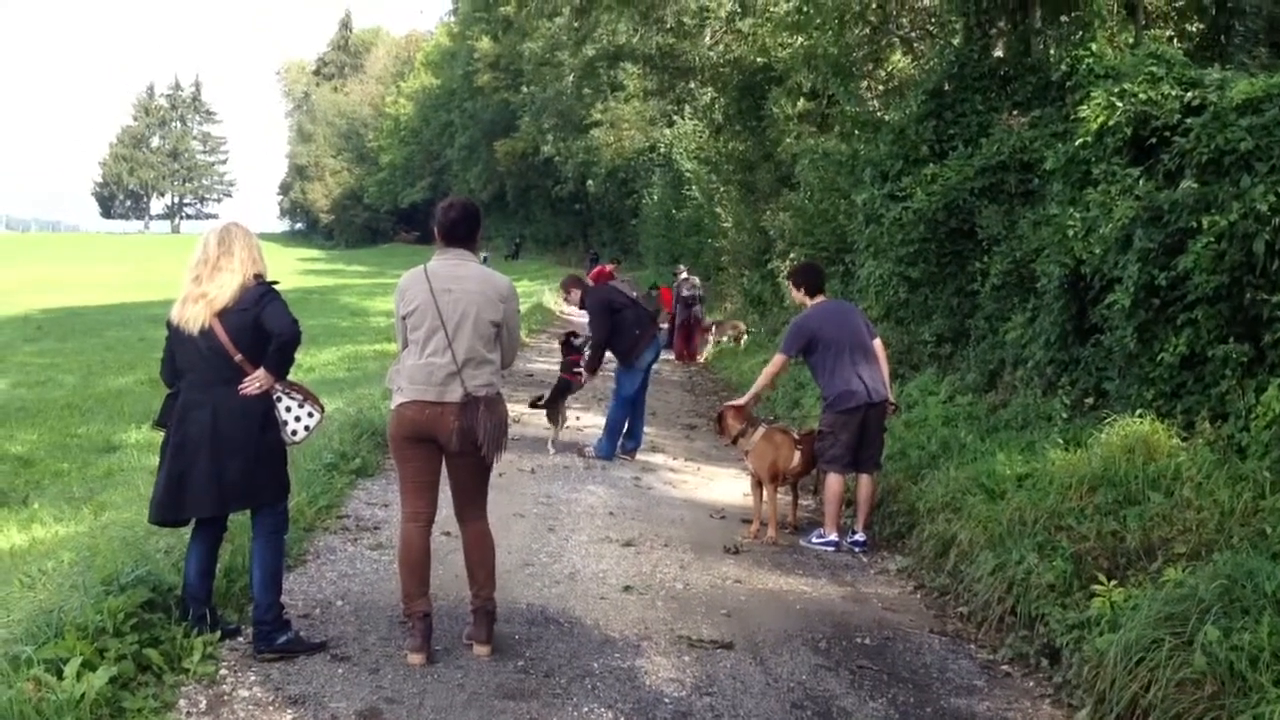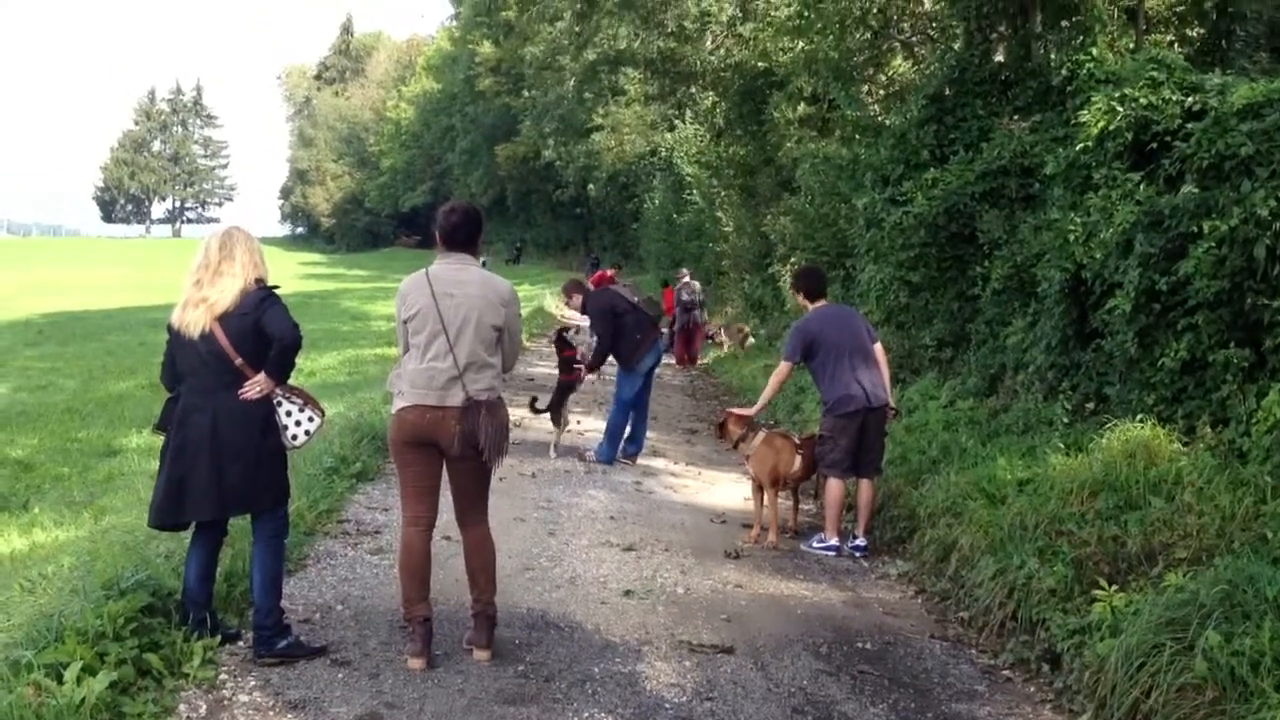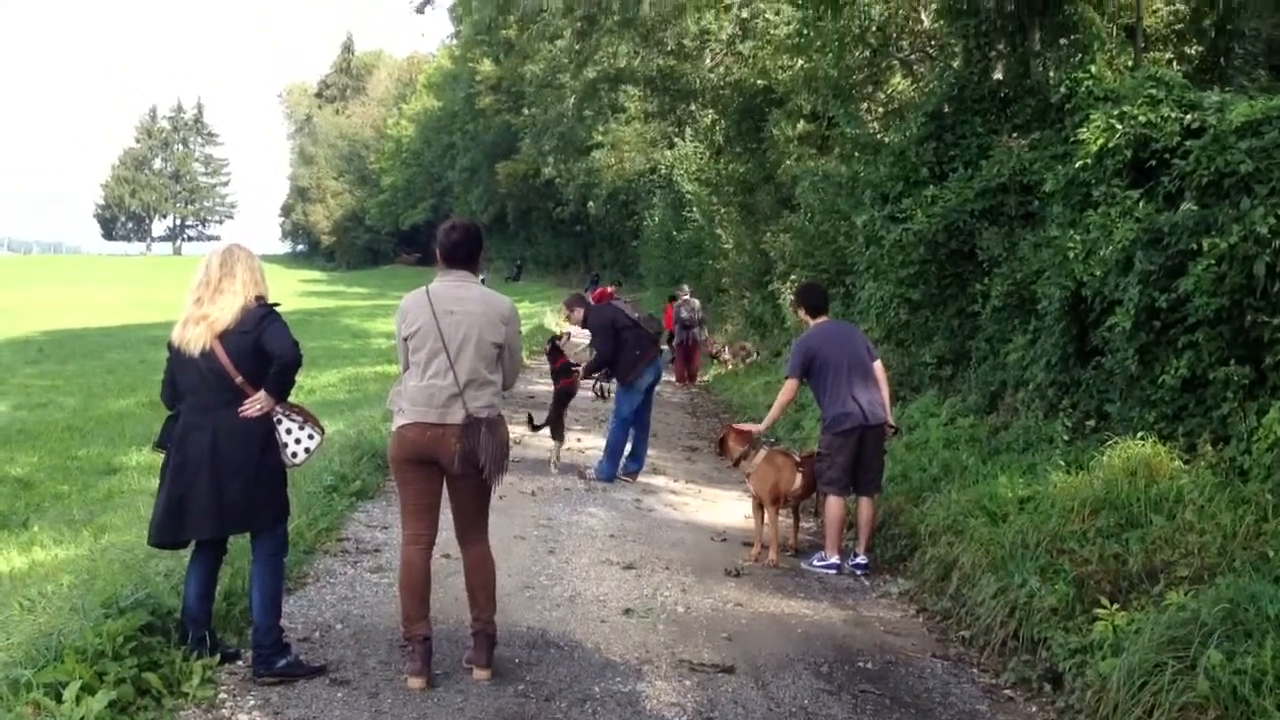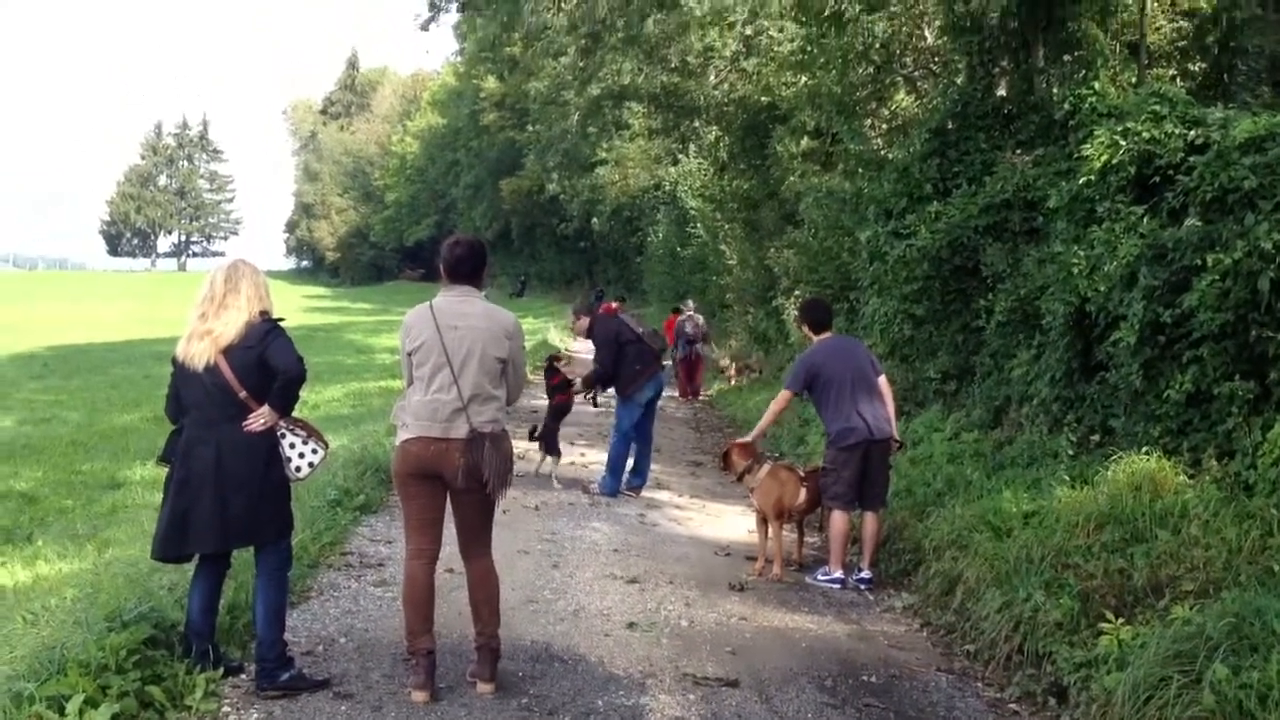
dt=0.2s
person 1, frame 1
left shoulder: (410, 283)
right shoulder: (499, 287)
left elbow: (403, 346)
right elbow: (508, 355)
left hip: (413, 406)
right hip: (472, 410)
left knee: (415, 517)
right knee: (473, 515)
left ankle: (418, 627)
right ankle: (482, 621)
person 1, frame 2
left shoulder: (412, 287)
right shoulder: (500, 291)
left elbow: (404, 349)
right elbow: (509, 360)
left hip: (415, 411)
right hip: (474, 414)
left knee: (416, 521)
right knee: (475, 521)
left ankle: (418, 632)
right ankle: (483, 626)
person 1, frame 3
left shoulder: (412, 304)
right shoulder: (501, 308)
left elbow: (405, 367)
right elbow: (509, 377)
left hip: (414, 428)
right hip: (474, 431)
left knee: (416, 539)
right knee: (475, 538)
left ankle: (418, 651)
right ankle: (482, 645)
person 1, frame 4
left shoulder: (416, 319)
right shoulder: (504, 323)
left elbow: (409, 381)
right elbow: (513, 391)
left hip: (418, 443)
right hip: (478, 446)
left knee: (420, 553)
right knee: (478, 552)
left ankle: (421, 666)
right ankle: (486, 659)
person 2, frame 1
left shoulder: (184, 307)
right shoulder: (256, 296)
left elbow: (170, 374)
right elbow: (287, 332)
right wrist: (271, 372)
left hip: (196, 428)
right hip: (246, 428)
left knee: (208, 522)
right knee: (268, 524)
left ankle: (197, 619)
right ankle: (269, 632)
person 2, frame 2
left shoulder: (185, 311)
right shoulder: (257, 300)
left elbow: (170, 378)
right elbow: (288, 337)
right wrist: (272, 377)
left hip: (196, 432)
right hip: (246, 432)
left knee: (208, 526)
right knee: (268, 529)
left ankle: (197, 624)
right ankle: (270, 637)
person 2, frame 3
left shoulder: (185, 328)
right shoulder: (257, 318)
left elbow: (170, 396)
right elbow: (288, 354)
right wrist: (272, 395)
left hip: (196, 450)
right hip: (246, 451)
left knee: (208, 545)
right knee: (268, 548)
left ankle: (196, 643)
right ankle: (269, 656)
person 2, frame 4
left shoulder: (190, 343)
right shoulder: (262, 333)
left elbow: (175, 410)
right elbow: (292, 369)
right wrist: (275, 409)
left hip: (200, 464)
right hip: (250, 464)
left knee: (211, 558)
right knee: (272, 562)
left ankle: (200, 655)
right ankle: (273, 669)
person 3, frame 1
left shoulder: (804, 323)
right shoulder: (851, 309)
left elbow: (775, 367)
right elbow: (879, 349)
left wrist: (746, 399)
right wrist: (888, 393)
left hip: (844, 400)
right hip: (875, 397)
left knee: (835, 467)
right knee: (866, 469)
left ankle: (829, 534)
right ankle: (859, 534)
person 3, frame 2
left shoulder: (804, 327)
right shoulder: (853, 314)
left elbow: (781, 374)
right elbow: (880, 355)
left wrist: (755, 408)
right wrist: (889, 398)
left hip: (844, 405)
right hip: (875, 401)
left knee: (835, 472)
right knee: (867, 473)
left ankle: (830, 539)
right ankle: (860, 538)
person 3, frame 3
left shoulder: (806, 343)
right shoulder: (854, 330)
left elbow: (789, 392)
right elbow: (880, 372)
left wrist: (763, 426)
right wrist: (888, 416)
left hip: (842, 422)
right hip: (874, 419)
left knee: (835, 490)
right knee: (867, 491)
left ankle: (830, 557)
right ankle: (861, 557)
person 3, frame 4
left shoulder: (809, 359)
right shoulder: (858, 345)
left elbow: (779, 403)
right elbow: (885, 388)
left wrist: (754, 435)
right wrist: (894, 430)
left hip: (847, 437)
right hip: (880, 434)
left knee: (839, 505)
right knee: (871, 506)
left ankle: (835, 571)
right ankle: (865, 571)
person 4, frame 1
left shoulder: (594, 299)
right shoulder: (602, 293)
left elbow: (600, 337)
left wrist: (590, 368)
right wrist: (594, 364)
left hip: (637, 348)
right hip: (649, 342)
left knee: (621, 399)
right knee: (636, 398)
left ankle: (604, 449)
right ankle: (629, 447)
person 4, frame 2
left shoulder: (596, 304)
right shoulder: (604, 297)
left elbow: (605, 342)
left wrist: (590, 367)
right wrist: (594, 362)
left hip: (638, 352)
right hip: (651, 346)
left knee: (621, 404)
right knee: (639, 403)
left ankle: (605, 454)
right ankle: (630, 451)
person 4, frame 3
left shoulder: (597, 319)
right shoulder: (604, 312)
left elbow: (604, 355)
left wrist: (586, 371)
right wrist: (599, 371)
left hip: (637, 369)
right hip: (651, 363)
left knee: (620, 421)
right knee: (640, 421)
left ankle: (605, 471)
right ankle: (631, 469)
person 4, frame 4
left shoulder: (602, 330)
right shoulder: (609, 324)
left elbow: (605, 368)
left wrist: (585, 383)
right wrist: (599, 385)
left hip: (637, 383)
right hip: (653, 378)
left knee: (621, 435)
right knee: (643, 435)
left ankle: (609, 486)
right ankle: (635, 483)
